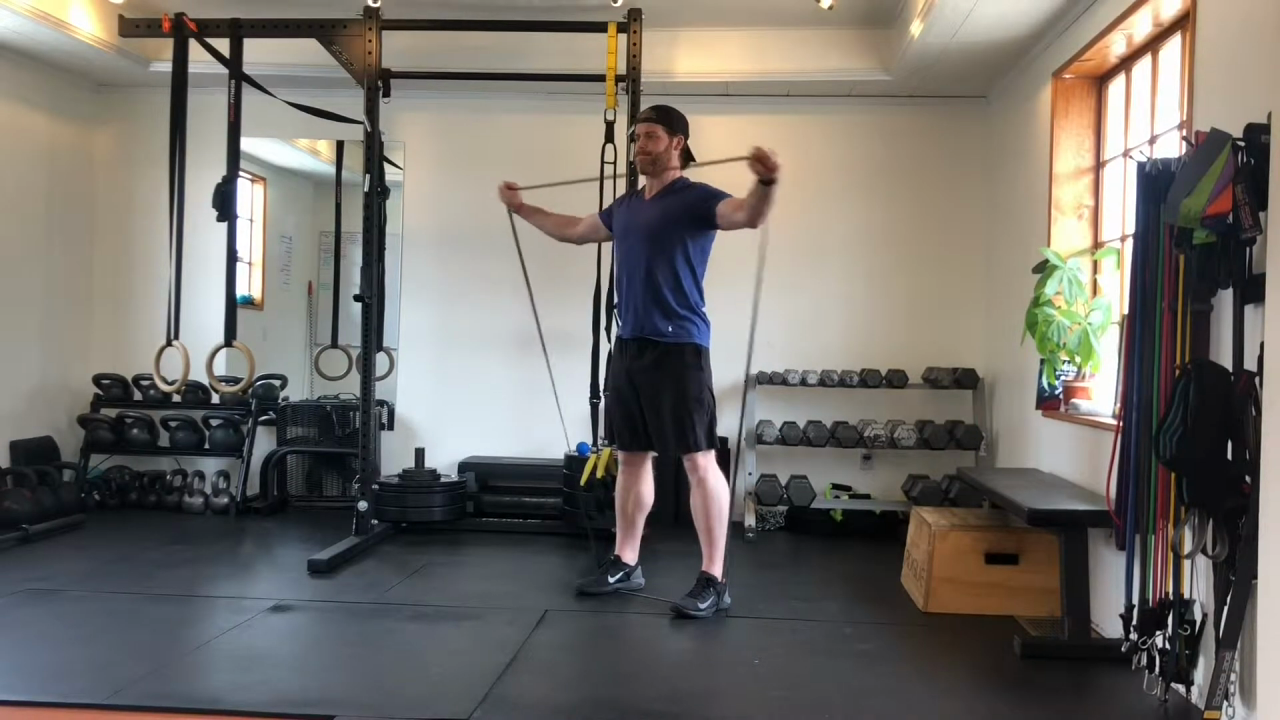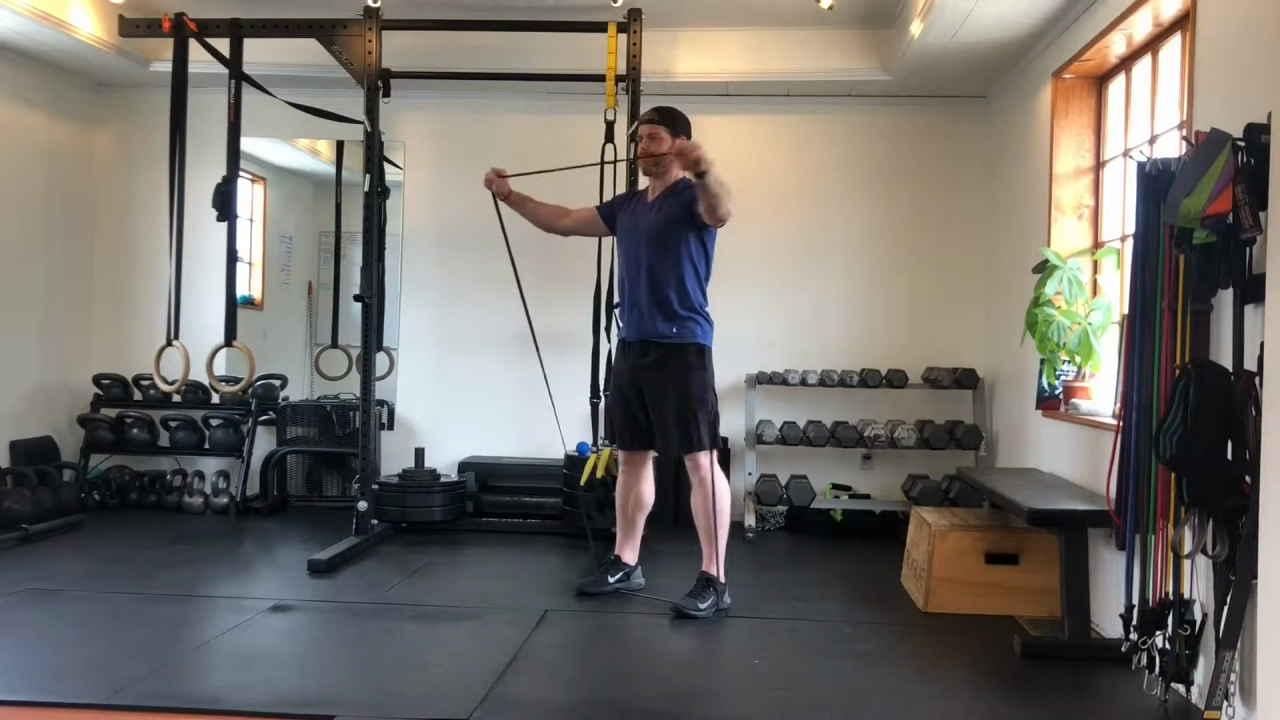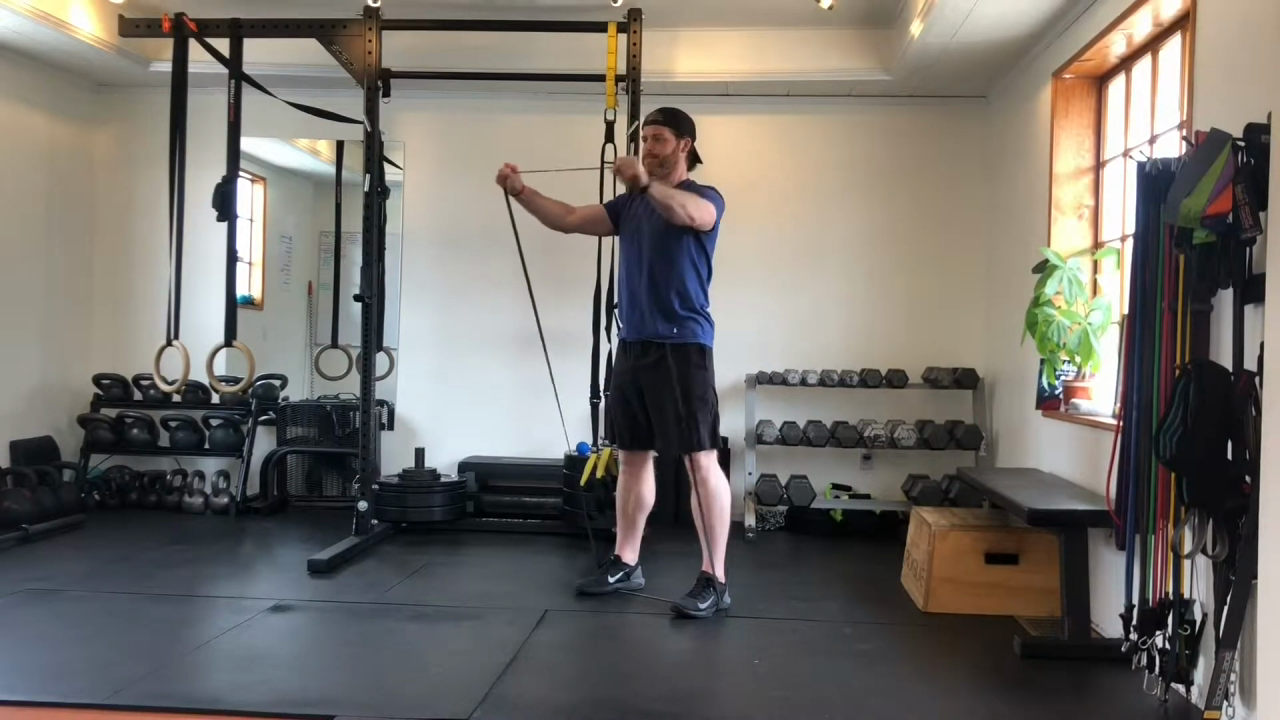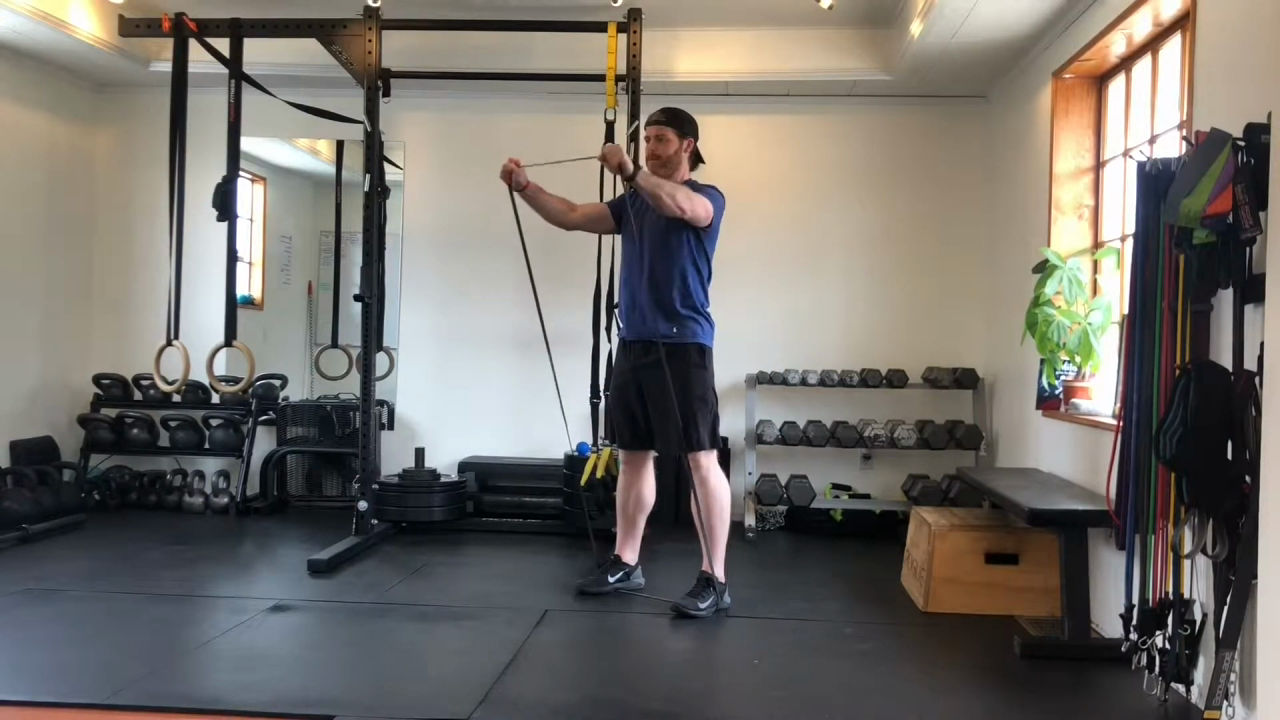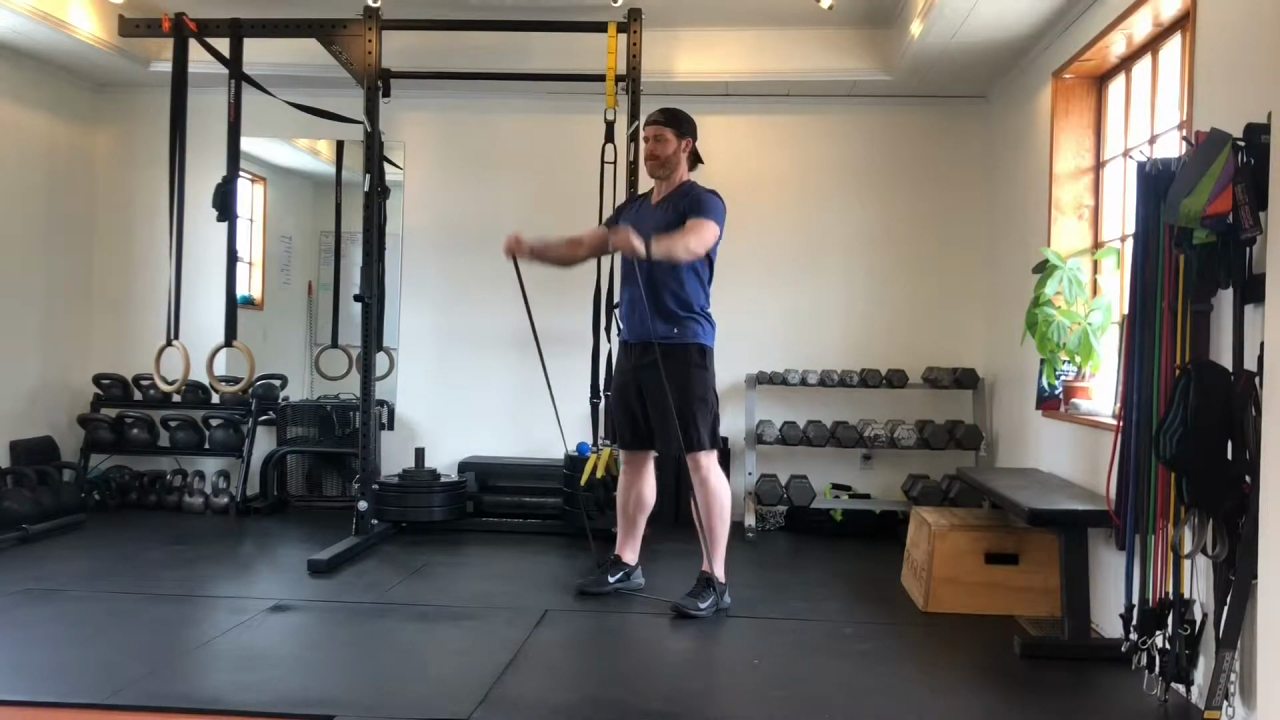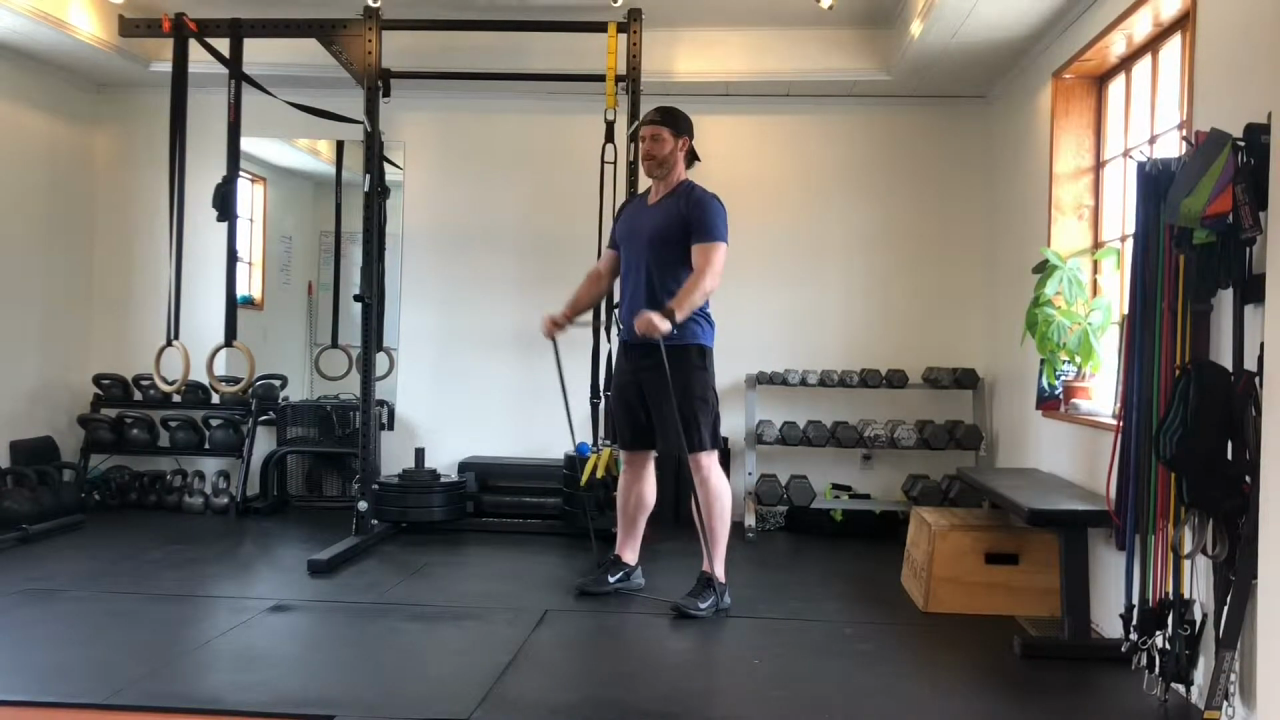
dt=0.2s
person 1, frame 1
left shoulder: (694, 199)
right shoulder: (626, 205)
left elbow: (744, 214)
right elbow: (574, 228)
left wrist: (765, 183)
right wrist: (521, 207)
left hip: (677, 346)
right hip: (629, 346)
left knee: (698, 460)
right knee: (632, 457)
left ankle: (713, 580)
right ankle: (624, 563)
person 1, frame 2
left shoulder: (691, 199)
right shoulder: (627, 206)
left elbow: (719, 211)
right elbow: (563, 221)
left wrist: (704, 174)
right wrist: (508, 196)
left hip: (681, 347)
right hip: (632, 346)
left knee: (700, 461)
right knee: (632, 457)
left ankle: (714, 580)
right ankle: (625, 563)
person 1, frame 3
left shoulder: (698, 196)
right shoulder: (630, 206)
left elbow: (691, 213)
right elbow: (569, 219)
left wrist: (647, 180)
right wrist: (520, 191)
left hip: (682, 346)
right hip: (632, 346)
left knee: (700, 460)
right knee: (632, 458)
left ankle: (714, 579)
right ankle: (625, 563)
person 1, frame 4
left shoulder: (706, 197)
right shoulder: (632, 204)
left elbow: (679, 205)
right elbow: (570, 216)
left wrist: (630, 172)
right wrist: (524, 187)
left hip: (682, 346)
right hip: (632, 345)
left knee: (700, 460)
right knee: (633, 457)
left ankle: (713, 579)
right ankle: (625, 562)
person 1, frame 5
left shoulder: (704, 201)
right shoulder: (633, 209)
left elbow: (693, 243)
right elbow: (579, 248)
left wrist: (645, 246)
right wrist: (531, 248)
left hip: (683, 347)
right hip: (633, 347)
left knee: (701, 460)
right knee: (633, 457)
left ankle: (714, 579)
right ankle: (625, 563)
person 1, frame 6
left shoulder: (701, 205)
right shoulder: (631, 210)
left elbow: (708, 272)
right elbow: (603, 273)
left wrist: (668, 316)
right wrist: (566, 313)
left hip: (681, 350)
right hip: (632, 350)
left knee: (701, 461)
right knee: (633, 458)
left ankle: (714, 579)
right ankle: (624, 562)
